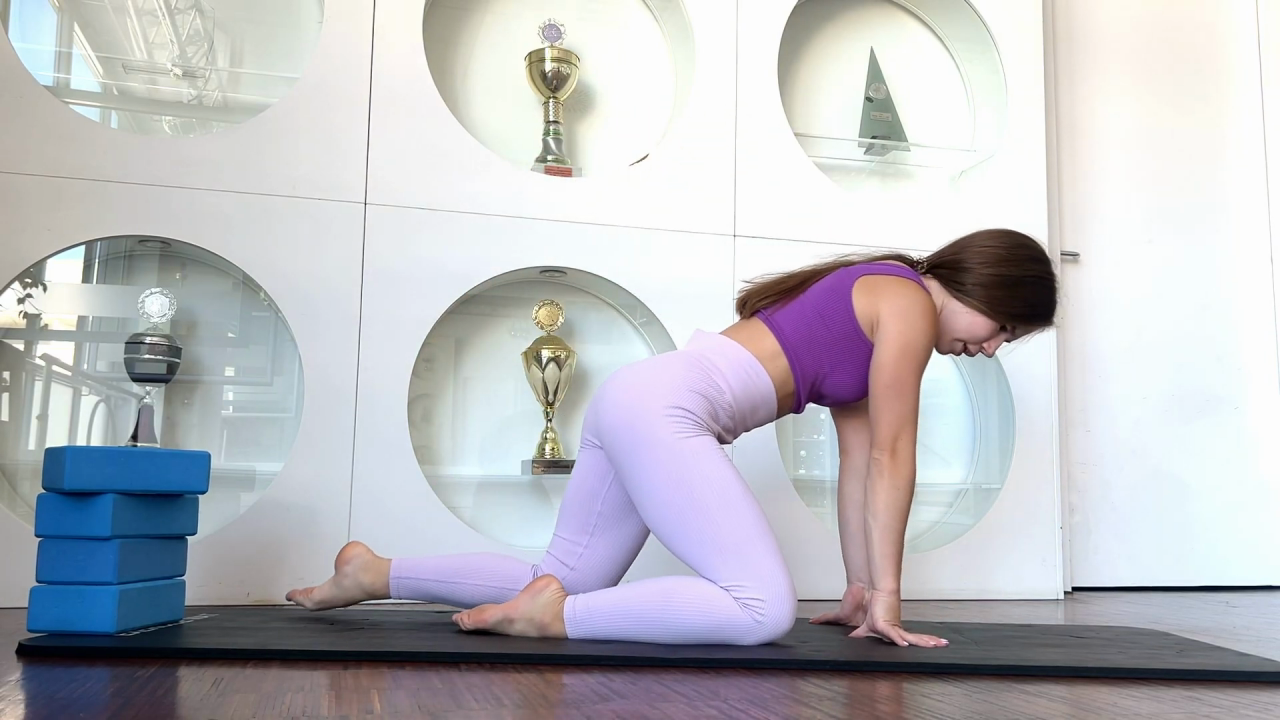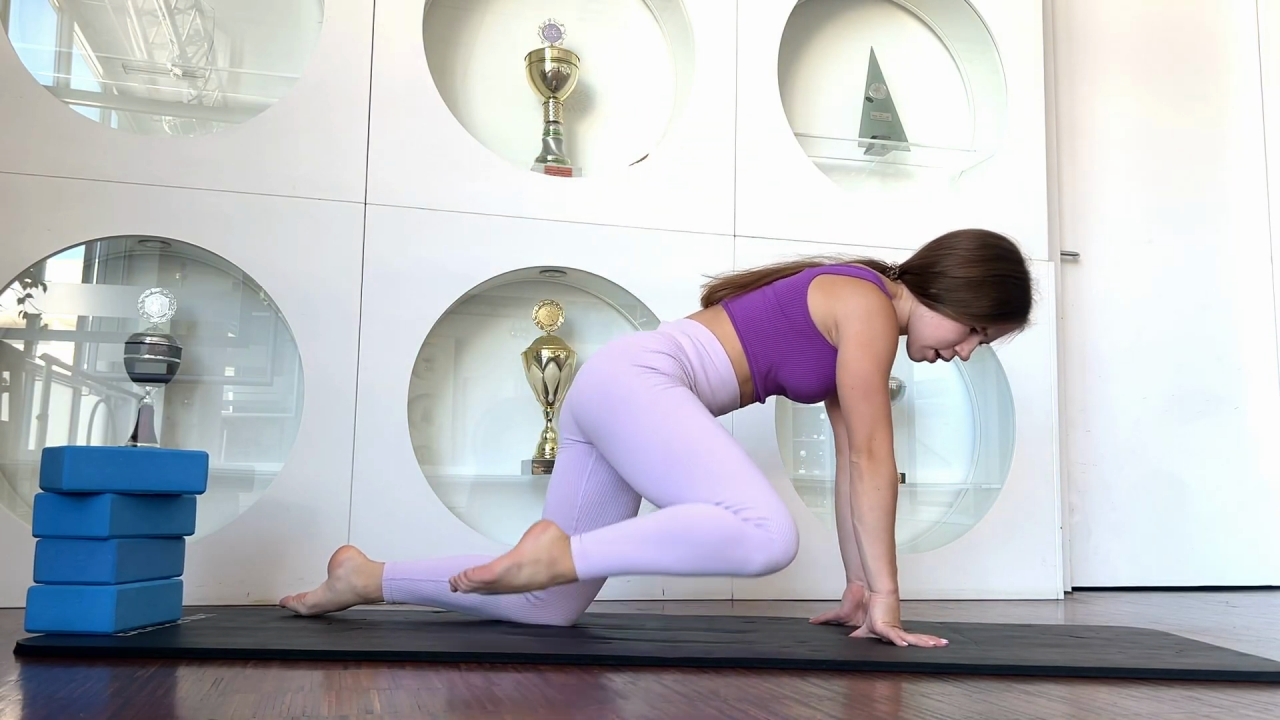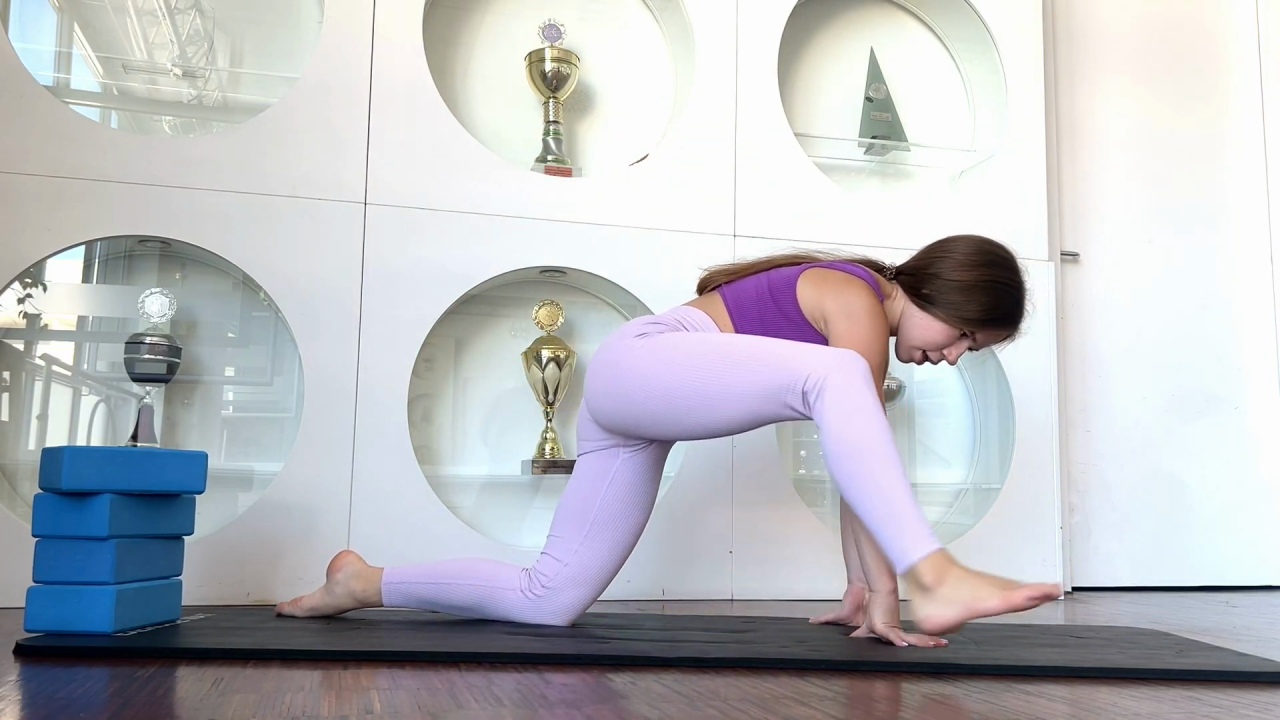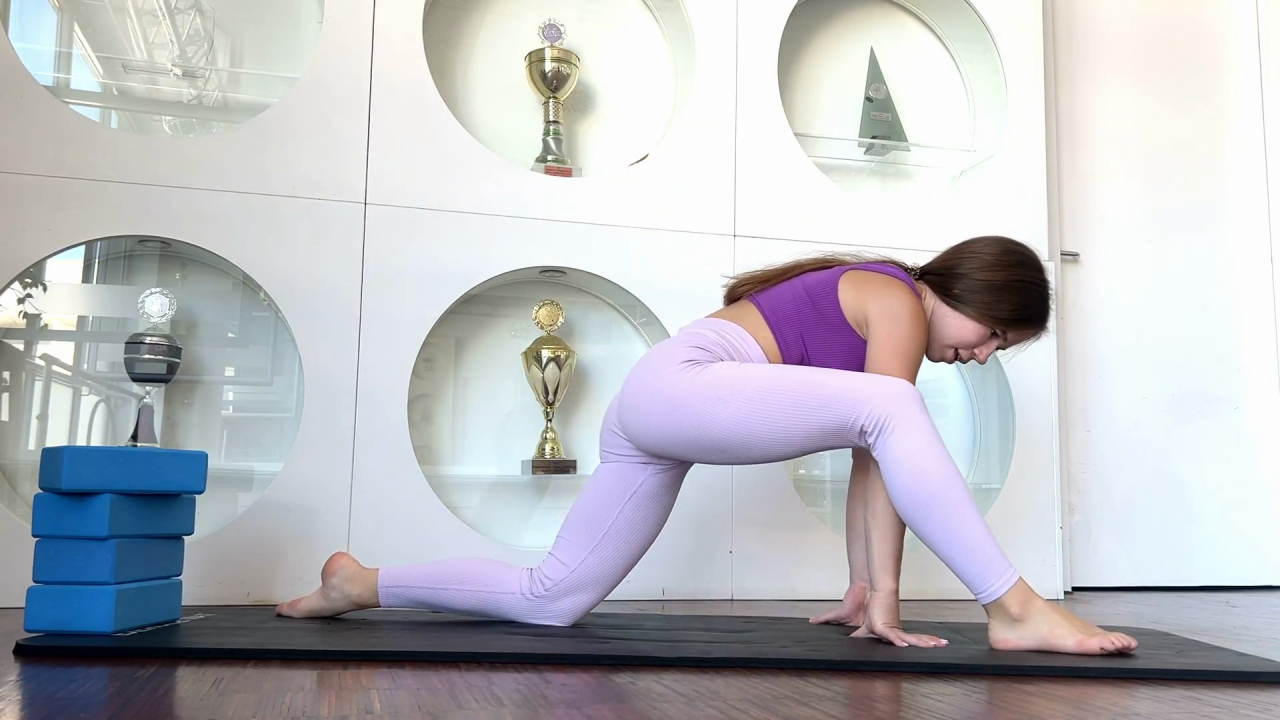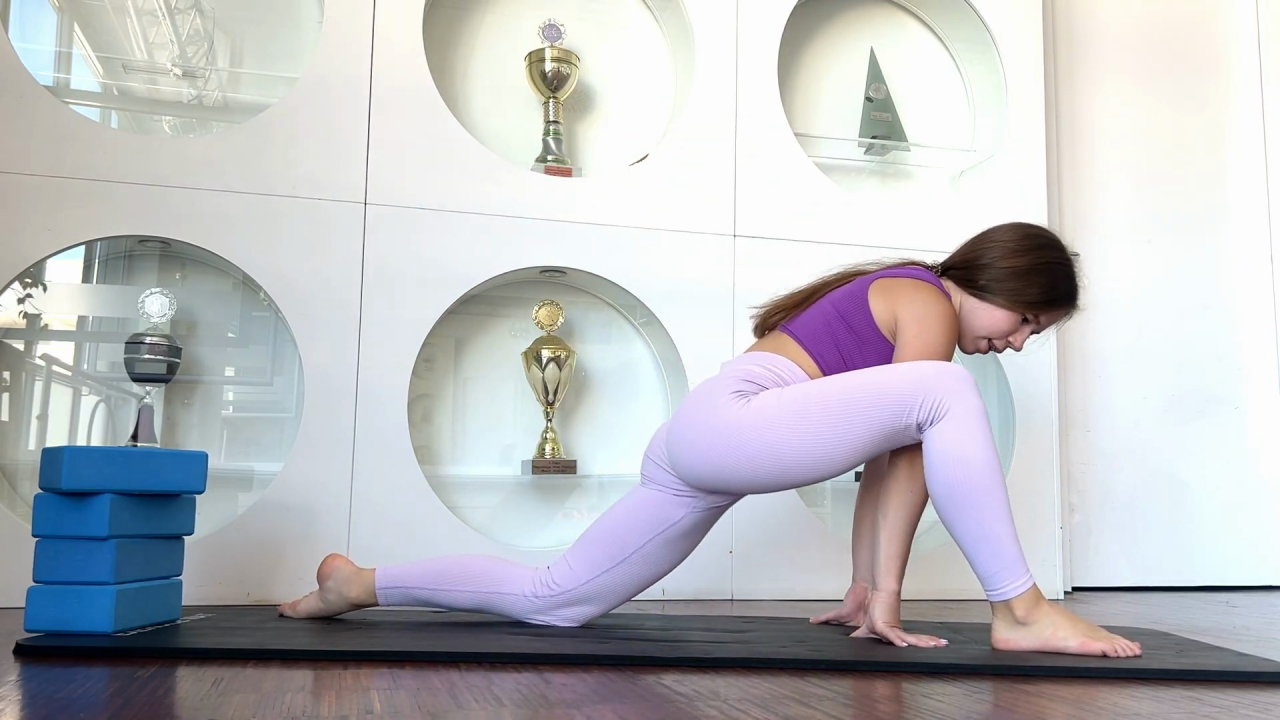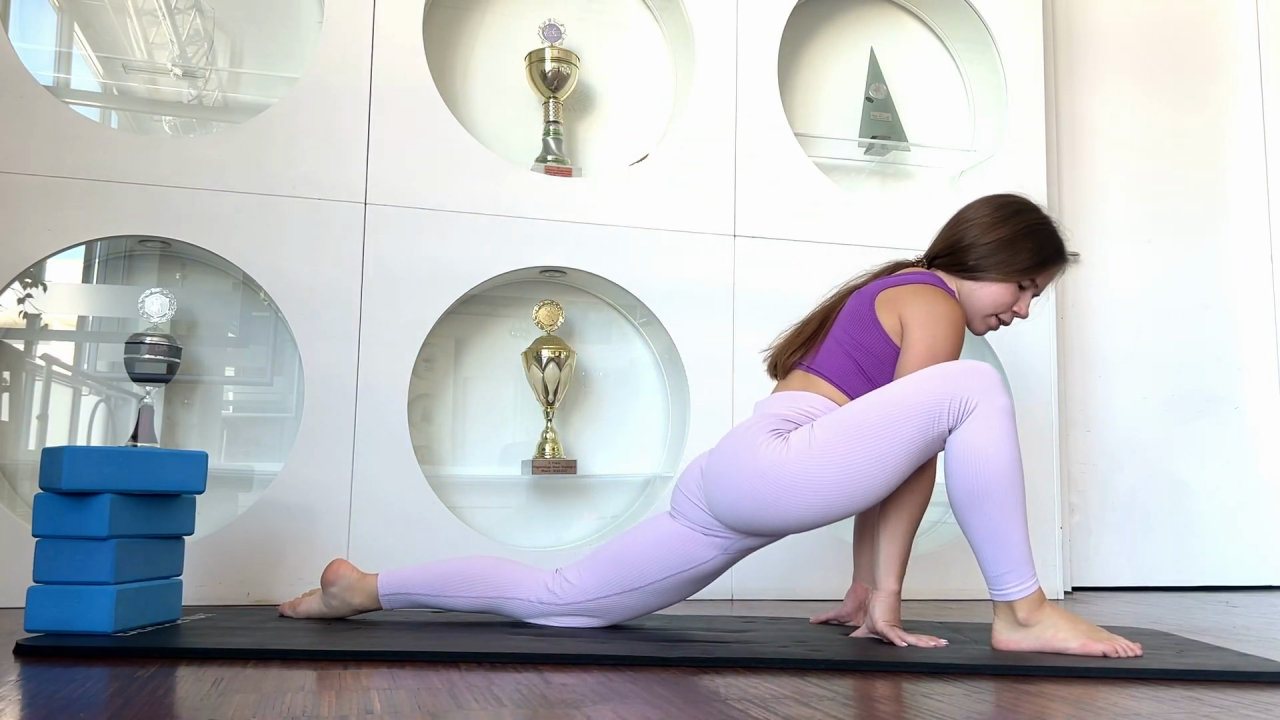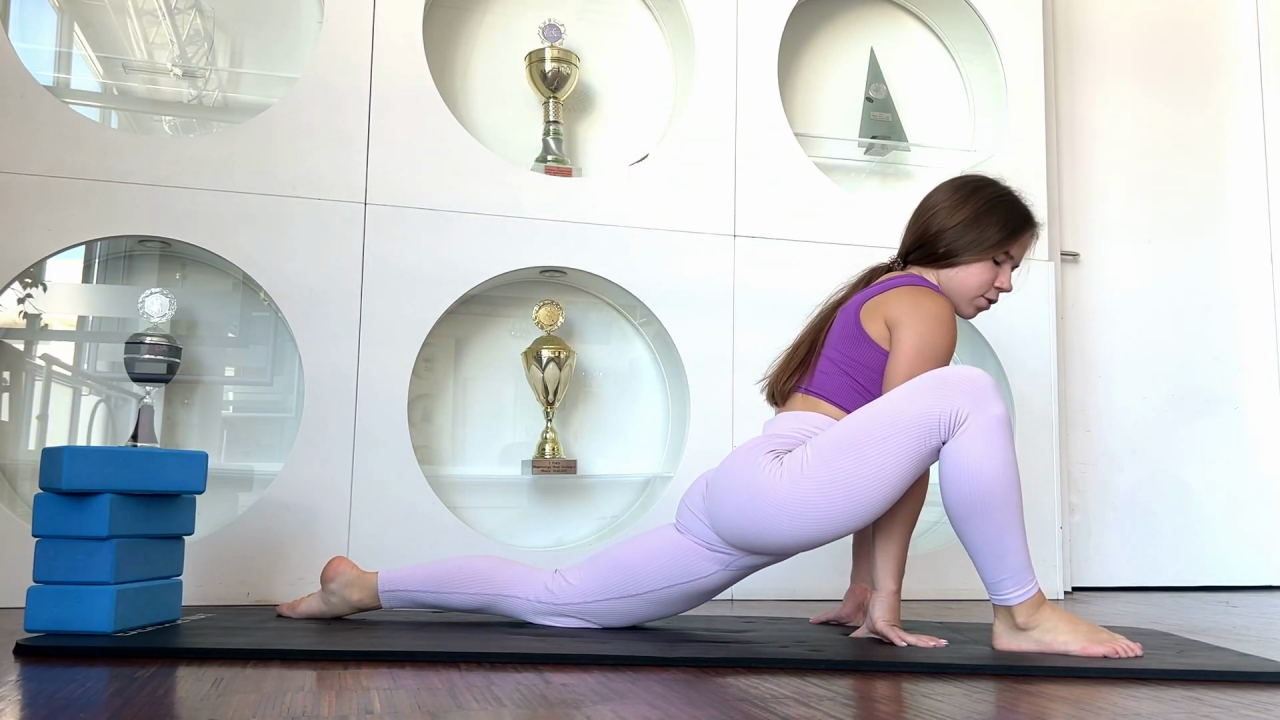
dt=0.4s
person 1, frame 1
left shoulder: (873, 305)
right shoulder: (909, 304)
left elbow: (857, 459)
right elbow: (890, 458)
left wrist: (861, 588)
right wrist: (884, 593)
left hip: (633, 401)
right hip: (661, 410)
left knee: (566, 585)
right knee: (763, 612)
left ankle: (374, 573)
right ankle: (551, 611)
person 1, frame 2
left shoulder: (856, 313)
right shoulder: (869, 306)
left elbow: (851, 461)
right elbow: (870, 459)
left wrist: (860, 591)
right wrist: (885, 594)
left hip: (616, 400)
right hip: (632, 375)
left knee: (548, 604)
right knee: (767, 539)
left ankle: (365, 579)
right ankle: (557, 550)
person 1, frame 3
left shoulder: (864, 320)
right shoulder: (856, 299)
left elbow: (851, 451)
left wrist: (865, 592)
right wrist: (883, 590)
left hip: (636, 411)
right hip: (638, 362)
left knee: (549, 602)
right knee: (830, 378)
left ankle: (362, 583)
right ankle: (937, 577)
person 1, frame 4
left shoulder: (876, 305)
right shoulder: (899, 302)
left elbow: (870, 461)
right elbow: (885, 440)
left wrist: (865, 591)
right wrist: (885, 596)
left hip: (656, 410)
right hip: (675, 386)
left knee: (550, 601)
right knee: (890, 406)
left ankle: (359, 584)
right ankle: (1014, 609)
person 1, frame 5
left shoulder: (899, 297)
right shoulder: (929, 302)
left elbow: (882, 450)
right elbow: (906, 459)
left wrist: (867, 590)
right wrist: (886, 597)
left hip: (698, 440)
right hip: (724, 426)
left knee: (554, 600)
right knee: (949, 396)
left ankle: (357, 583)
right ankle: (1020, 613)
person 1, frame 6
left shoulder: (893, 294)
right shoulder: (936, 305)
left elbow: (880, 441)
right elbow: (911, 457)
left wrist: (867, 592)
right wrist: (885, 596)
left hip: (731, 480)
right hip: (765, 469)
left knee: (556, 601)
right knee: (976, 392)
left ankle: (360, 587)
right ankle: (1022, 613)
person 1, frame 7
left shoulder: (880, 296)
right shoulder: (923, 305)
left elbow: (881, 450)
right elbow: (905, 449)
left wrist: (867, 591)
right wrist: (885, 597)
left hip: (739, 501)
right hip: (767, 490)
left knee: (554, 601)
right knee: (971, 396)
left ankle: (360, 585)
right ankle: (1023, 616)
